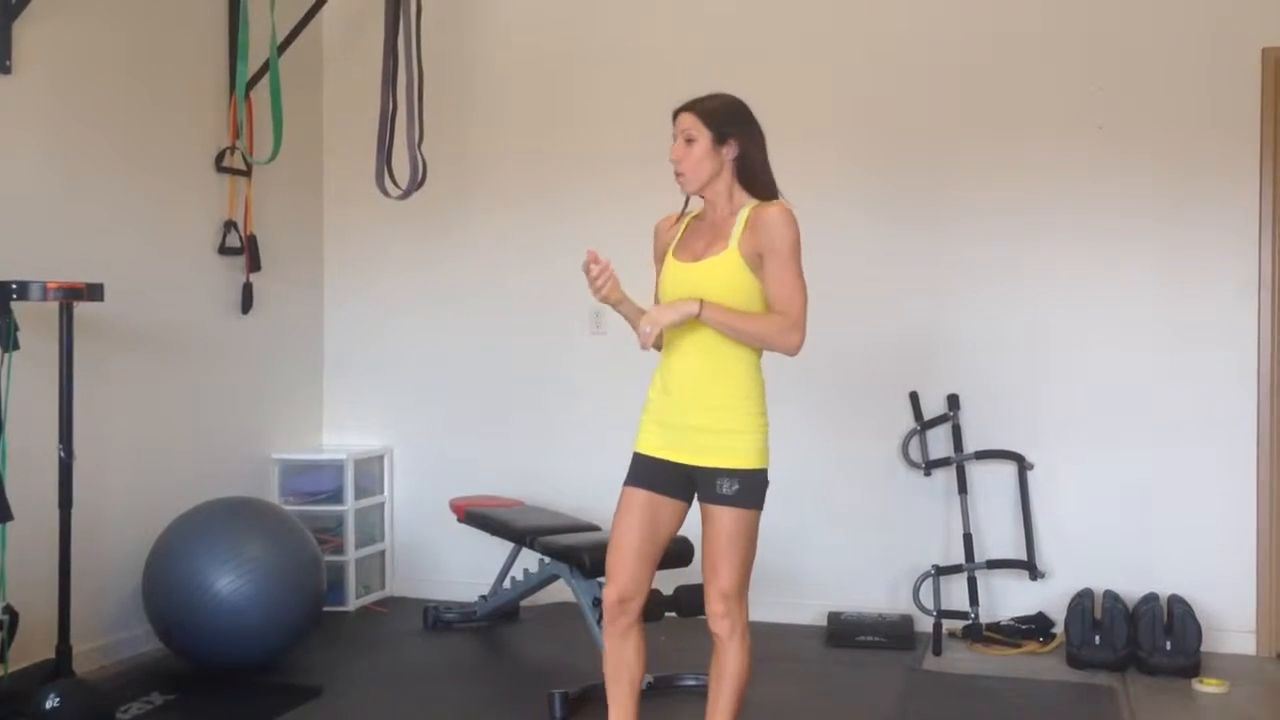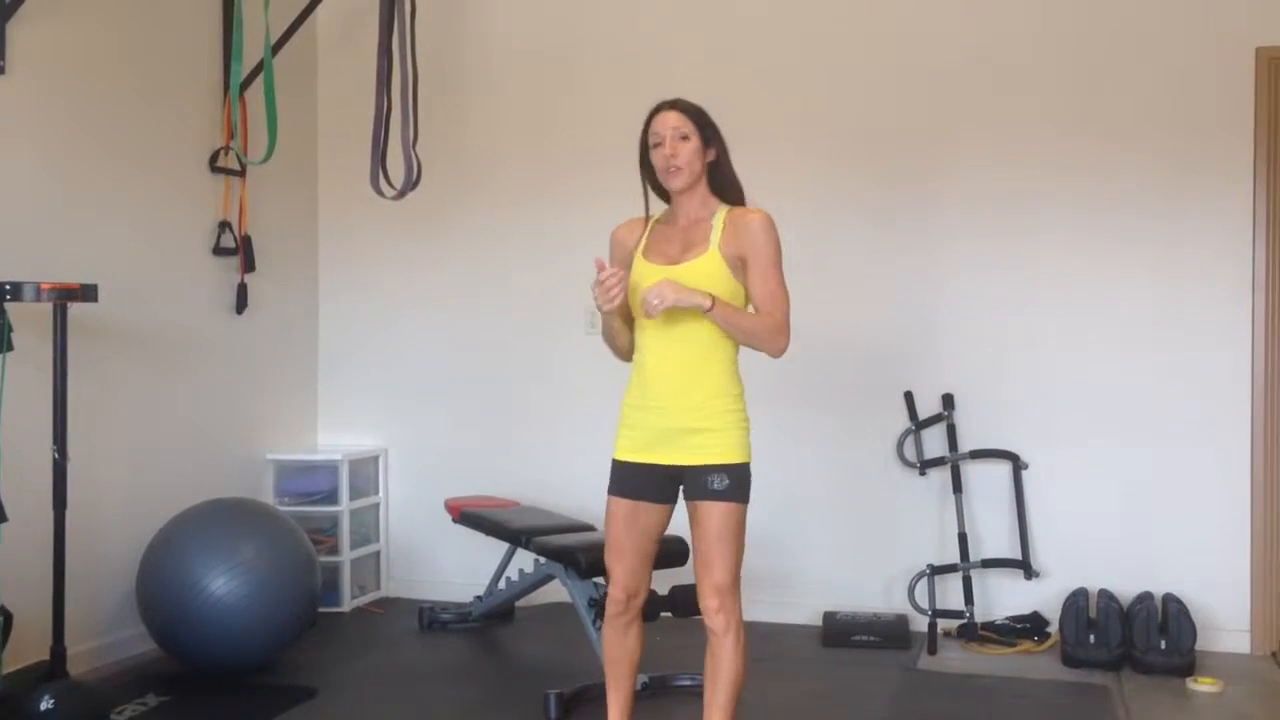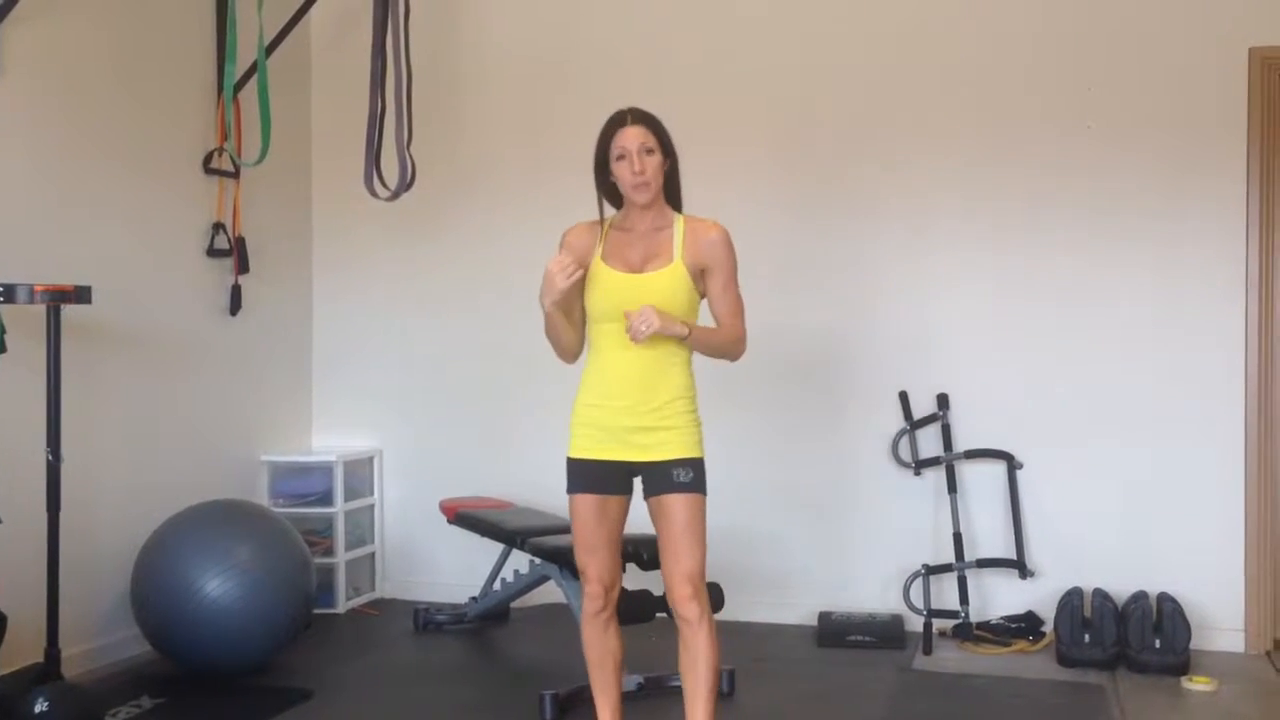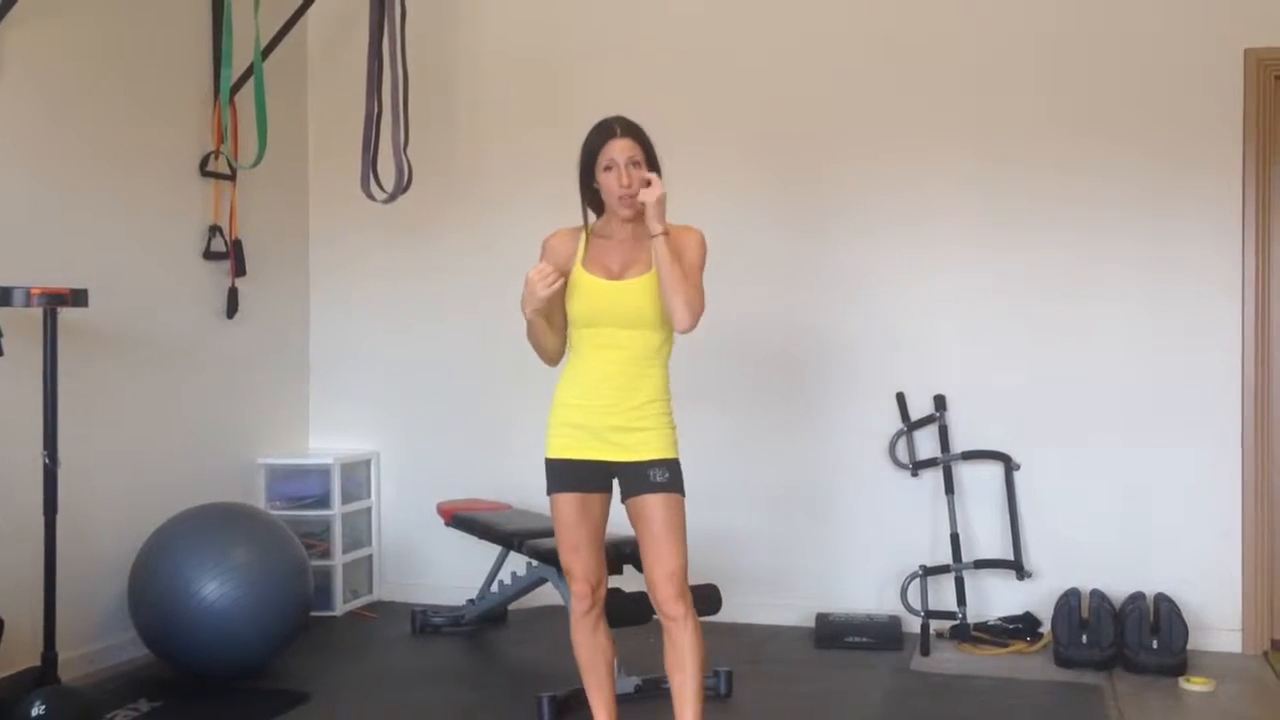
dt=0.4s
person 1, frame 1
left shoulder: (769, 221)
right shoulder: (669, 230)
left elbow: (789, 334)
left wrist: (694, 307)
right wrist: (621, 302)
left hip: (732, 441)
right hip: (662, 435)
left knee: (724, 611)
right knee: (619, 598)
person 1, frame 2
left shoulder: (747, 227)
right shoulder: (630, 236)
left elbow: (776, 337)
left wrist: (701, 299)
right wrist: (608, 308)
left hip: (714, 438)
right hip: (641, 436)
left knee: (718, 605)
right knee: (622, 596)
person 1, frame 3
left shoulder: (705, 239)
right shoulder: (582, 240)
left elbow: (734, 343)
right elbow: (568, 350)
left wrist: (676, 327)
right wrist: (551, 304)
left hip: (671, 437)
right hip: (596, 435)
left knee: (688, 598)
right knee: (598, 593)
person 1, frame 4
left shoulder: (682, 240)
right shoulder: (564, 246)
left elbow: (686, 318)
right elbow: (551, 353)
left wrist: (656, 227)
right wrist: (532, 311)
left hip: (648, 439)
right hip: (575, 435)
left knee: (672, 598)
right knee: (585, 594)
